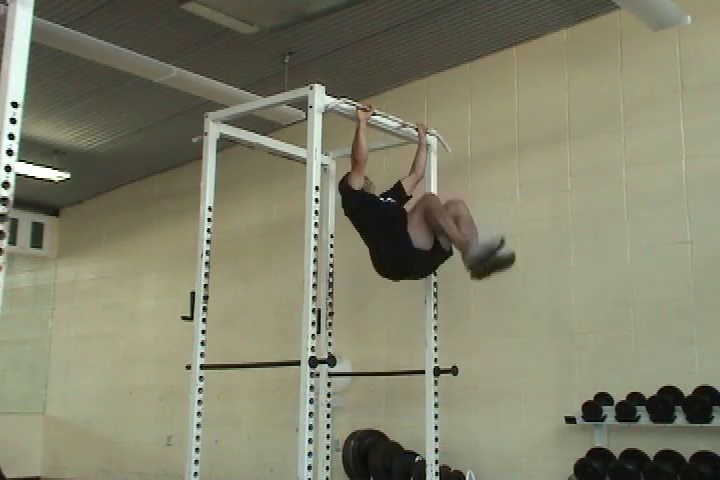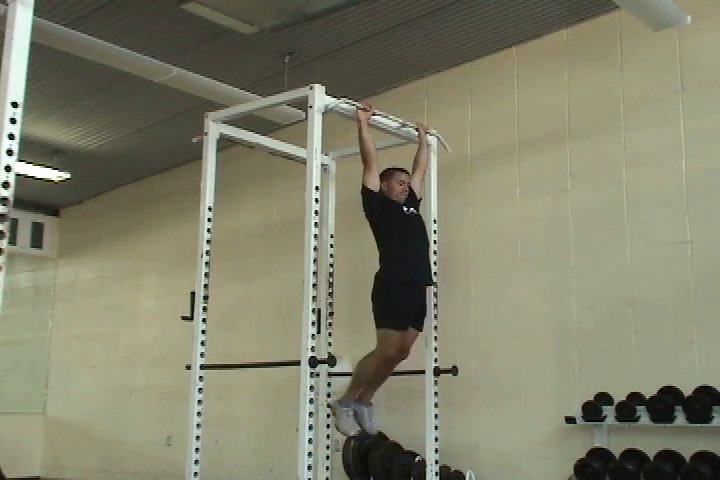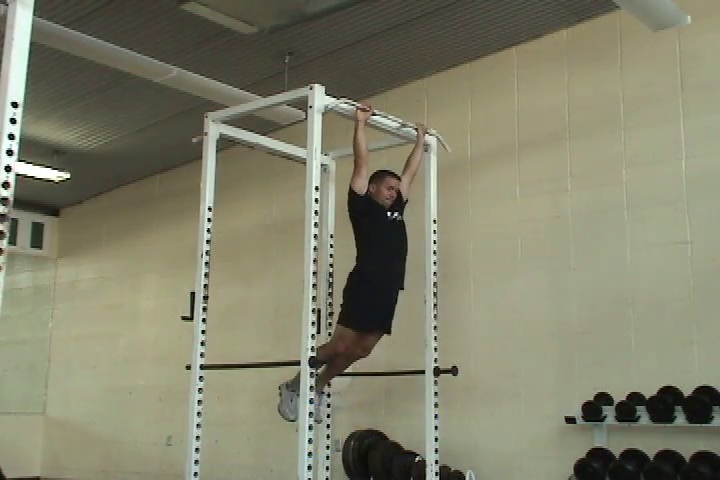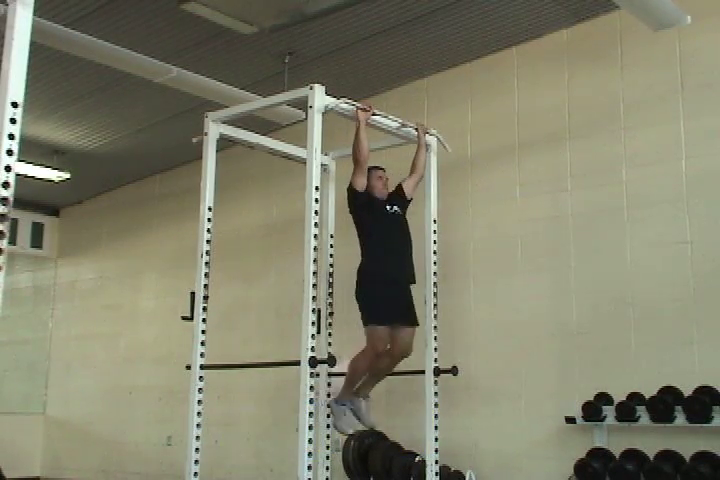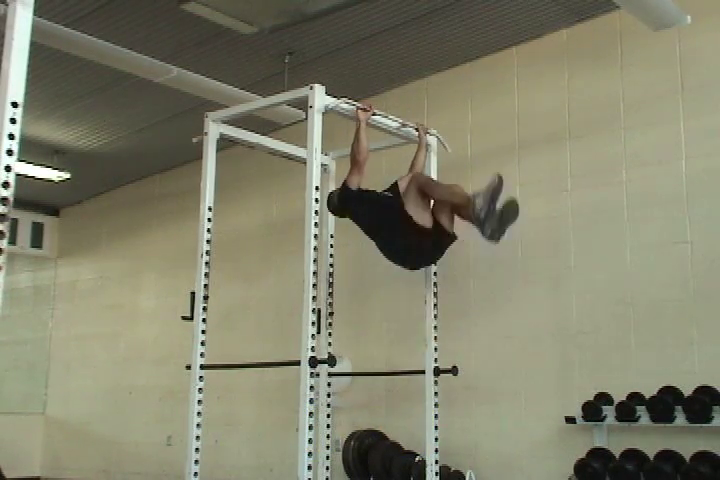
dt=0.5s
person 1, frame 1
left shoulder: (389, 197)
right shoulder: (355, 202)
left elbow: (416, 175)
right elbow: (358, 162)
left wrist: (422, 139)
right wrist: (361, 123)
left hip: (417, 255)
right hip: (394, 257)
left knee: (456, 205)
right knee: (430, 201)
left ankle: (478, 258)
right ankle: (473, 251)
person 1, frame 2
left shoulder: (411, 205)
right shoulder: (377, 204)
left elbow: (419, 170)
right elbow: (370, 165)
left wrist: (422, 139)
right wrist: (363, 124)
left hip: (416, 288)
right hip: (392, 287)
left knee: (401, 352)
right knee: (387, 352)
left ankle: (362, 402)
right ankle: (346, 402)
person 1, frame 3
left shoulder: (395, 209)
right shoulder: (362, 205)
left elbow: (409, 173)
right elbow: (361, 165)
left wrist: (420, 140)
right wrist: (360, 124)
left hip: (389, 291)
right hip: (364, 287)
left knee: (362, 350)
right knee: (340, 345)
left ankle: (317, 388)
right ankle: (293, 387)
person 1, frame 4
left shoulder: (397, 203)
right shoulder: (361, 202)
left elbow: (416, 174)
right elbow: (361, 164)
left wrist: (421, 141)
right wrist: (361, 123)
left hip: (400, 284)
right hip: (374, 282)
left knee: (401, 349)
right knee: (376, 347)
left ankle: (359, 396)
right ankle: (342, 401)
person 1, frame 5
left shoulder: (381, 198)
right shoulder: (348, 199)
left elbow: (414, 172)
right elbow: (358, 162)
left wrist: (422, 141)
right wrist: (361, 123)
left hip: (425, 243)
right hip: (408, 245)
right knee: (421, 182)
left ankle: (487, 221)
right ankle: (476, 206)
